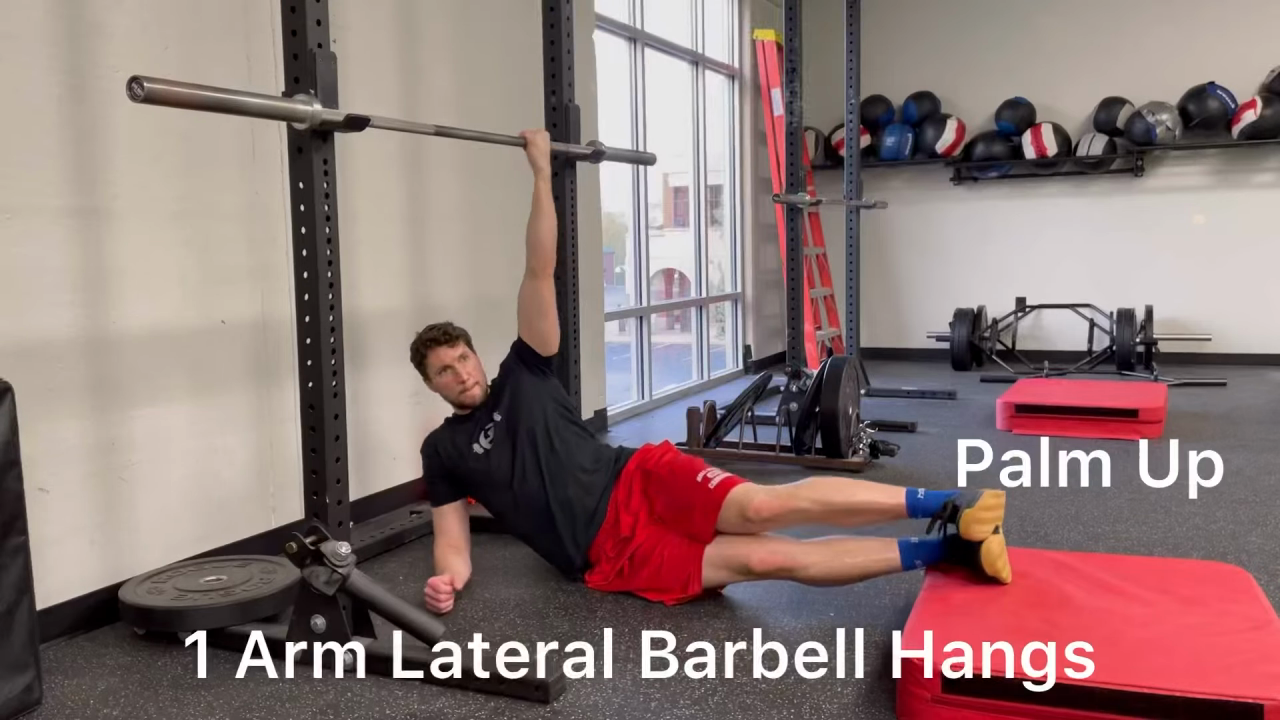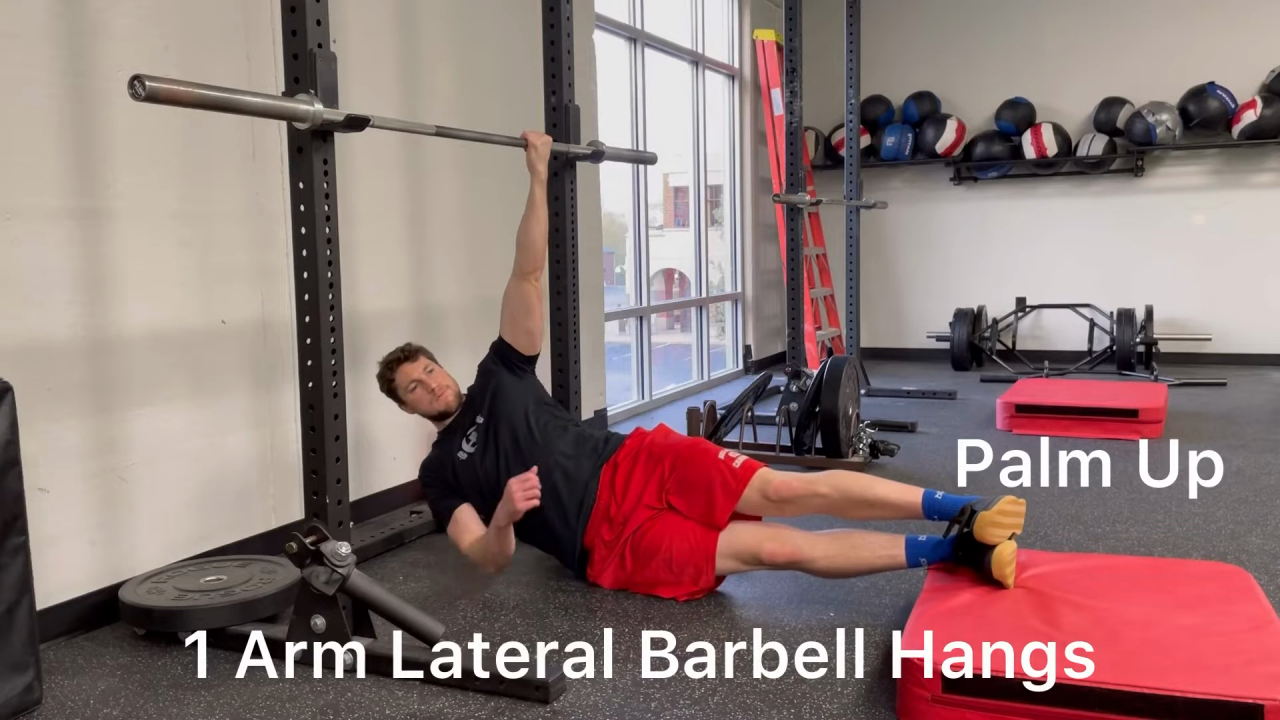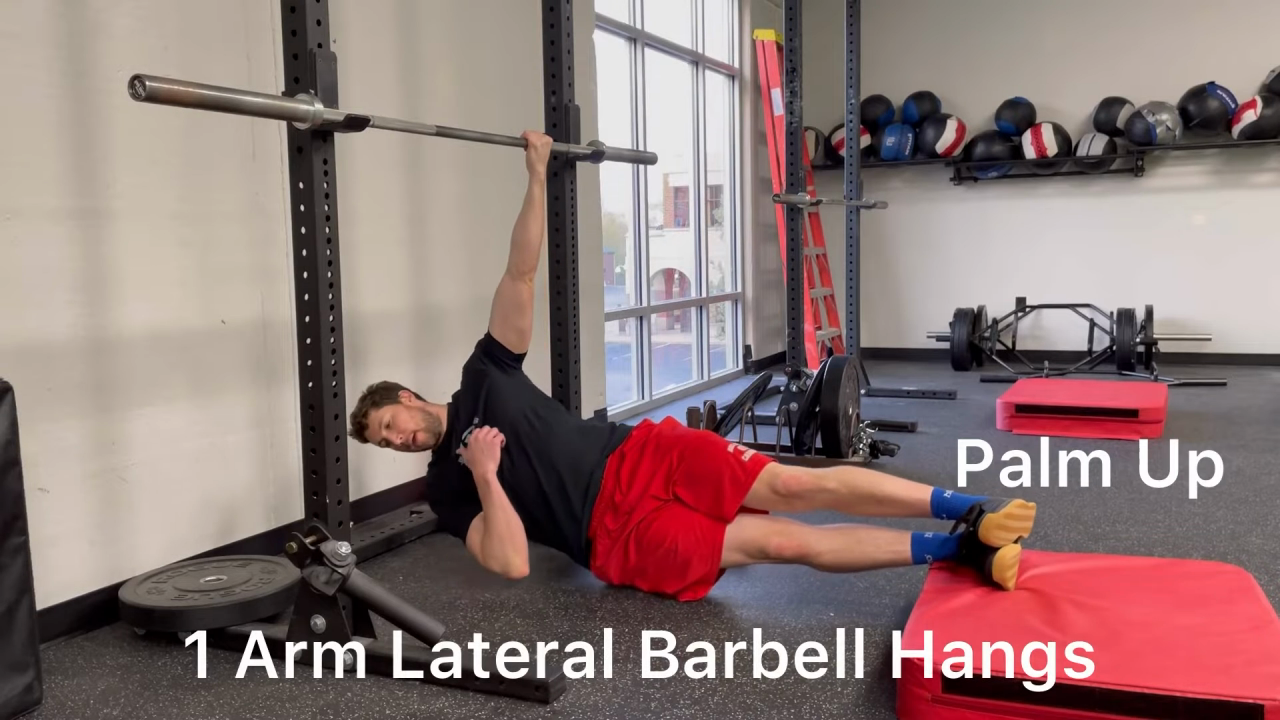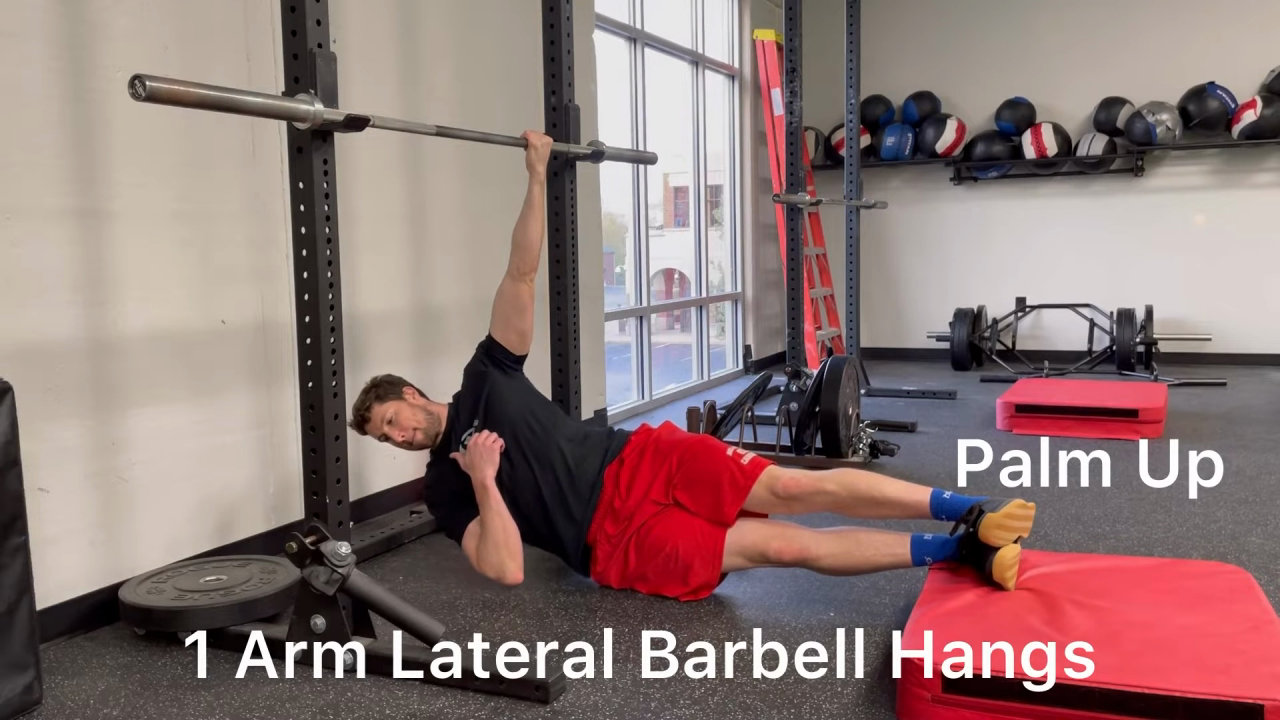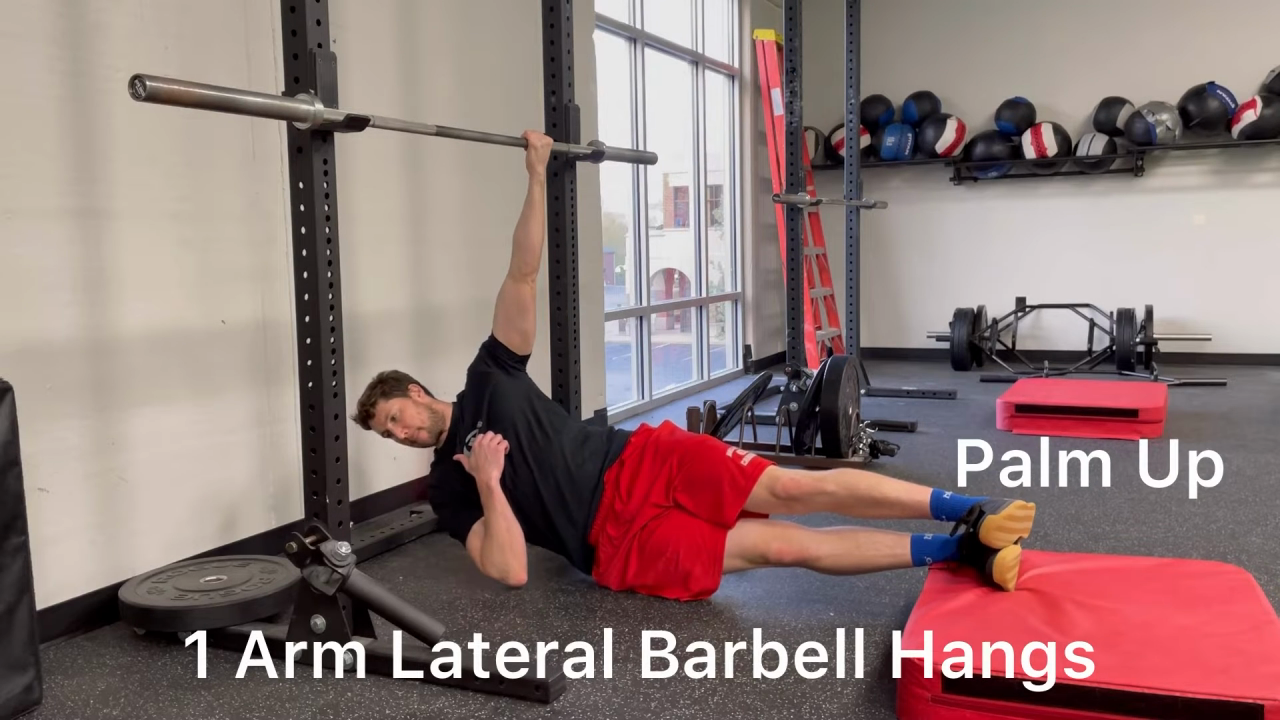
dt=1s
person 1, frame 1
left shoulder: (524, 373)
right shoulder: (443, 451)
left elbow: (540, 273)
right elbow: (453, 543)
left wrist: (541, 173)
right wrist: (447, 580)
left hip: (639, 482)
right hip: (611, 554)
left knee: (760, 506)
right knee: (768, 558)
left ankle: (948, 508)
right ankle: (946, 550)
person 1, frame 2
left shoulder: (499, 375)
right shoulder: (442, 470)
left elbow: (527, 275)
right elbow: (491, 557)
left wrist: (538, 177)
right wrist: (505, 519)
left hip: (637, 466)
right hip: (612, 540)
left knee: (784, 491)
right knee: (777, 547)
left ankle: (962, 515)
right ankle: (952, 549)
person 1, frame 3
left shoulder: (485, 376)
right shoulder: (448, 486)
left elbow: (520, 273)
right elbow: (512, 563)
left wrist: (536, 174)
right wrist: (484, 475)
left hip: (642, 457)
right hip: (620, 534)
left knee: (796, 484)
right knee: (783, 540)
left ankle: (970, 513)
right ankle: (954, 547)
person 1, frame 4
left shoulder: (486, 379)
right shoulder: (446, 487)
left elbow: (521, 274)
right elbow: (506, 570)
left wrist: (537, 174)
right wrist: (482, 479)
left hip: (641, 461)
right hip: (618, 540)
left knee: (793, 487)
right knee: (784, 544)
left ankle: (970, 514)
right ankle: (954, 549)
person 1, frame 5
left shoulder: (490, 378)
right shoulder: (449, 486)
left elbow: (522, 274)
right elbow: (511, 571)
left wrist: (537, 175)
right wrist: (487, 482)
left hip: (643, 463)
right hip: (620, 541)
left knee: (793, 488)
right knee: (786, 546)
left ankle: (970, 514)
right ankle: (955, 549)
